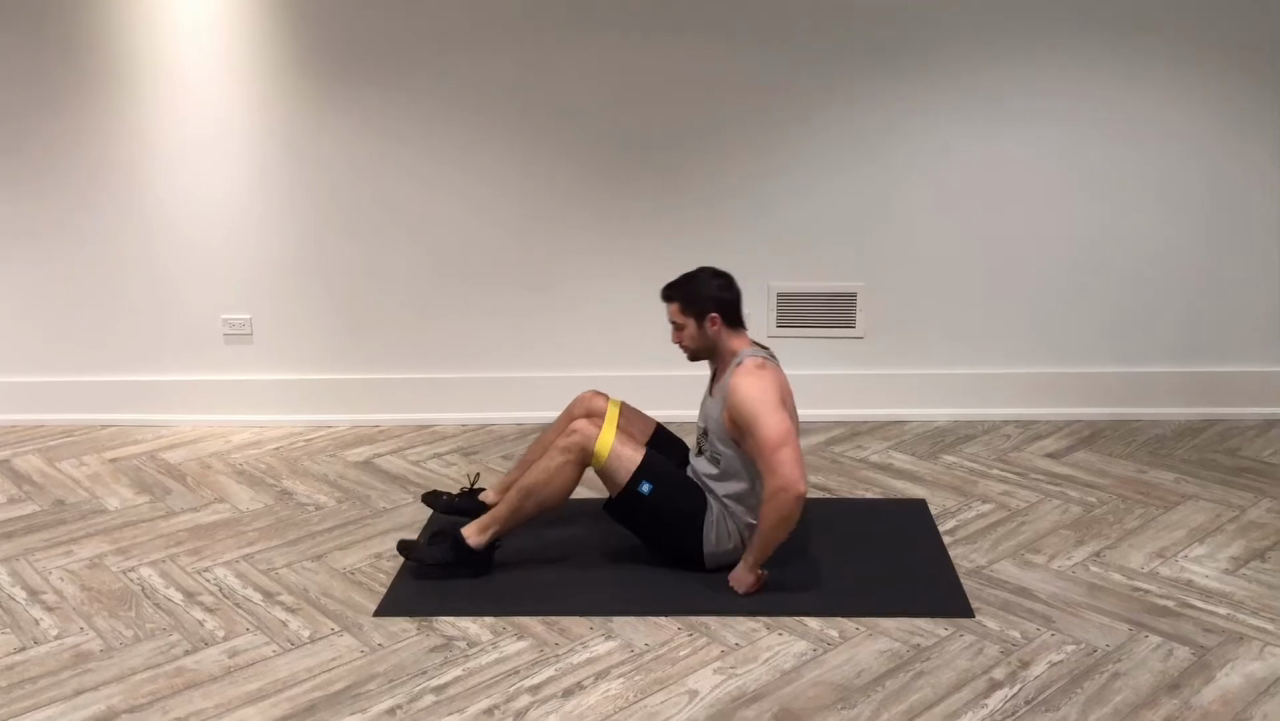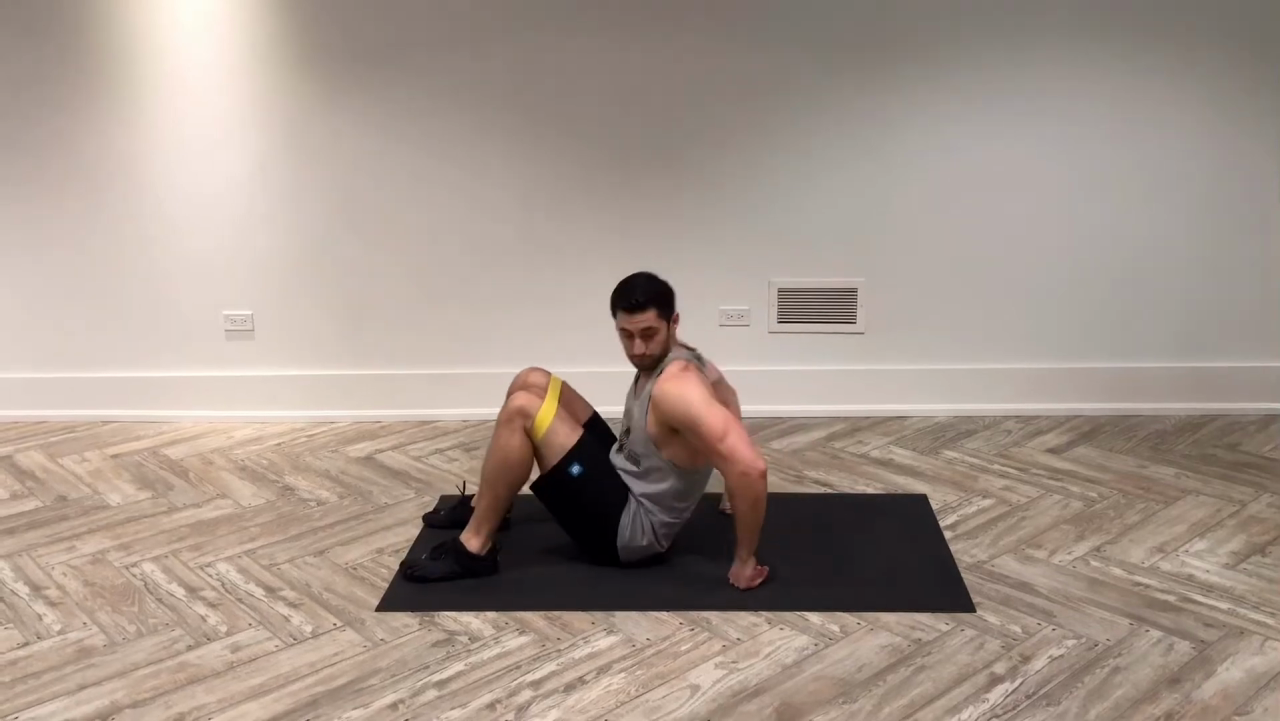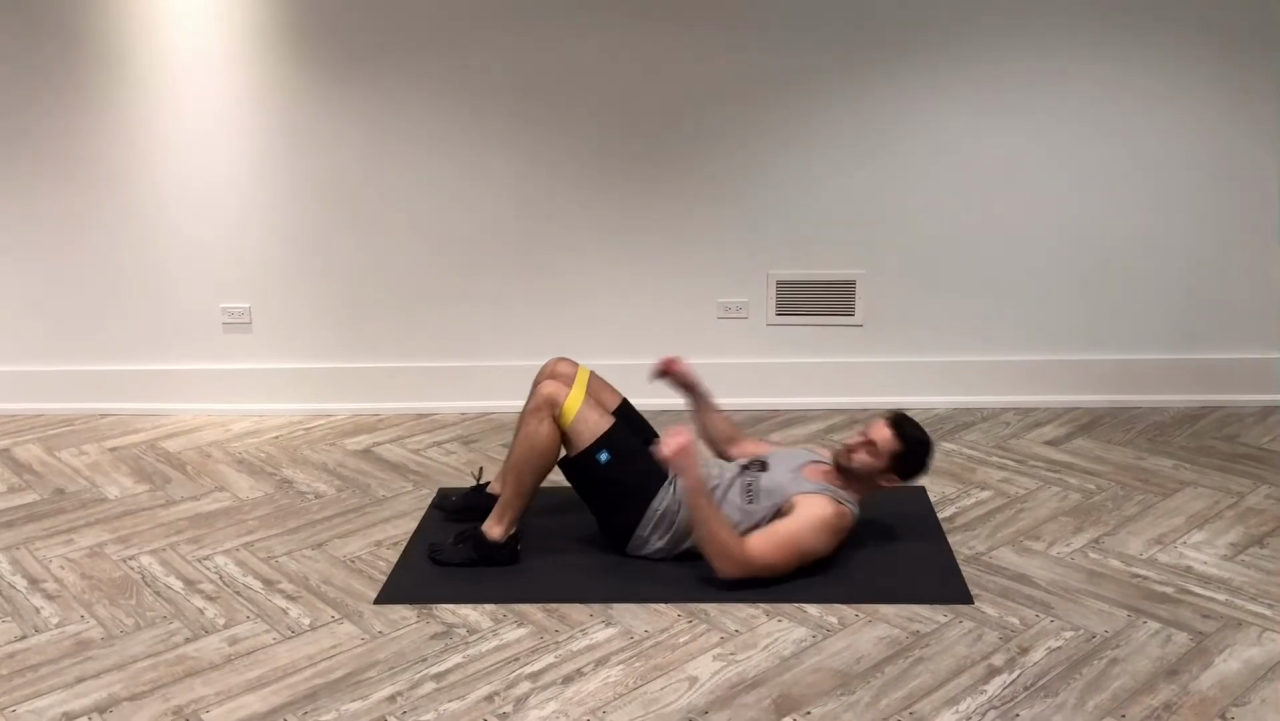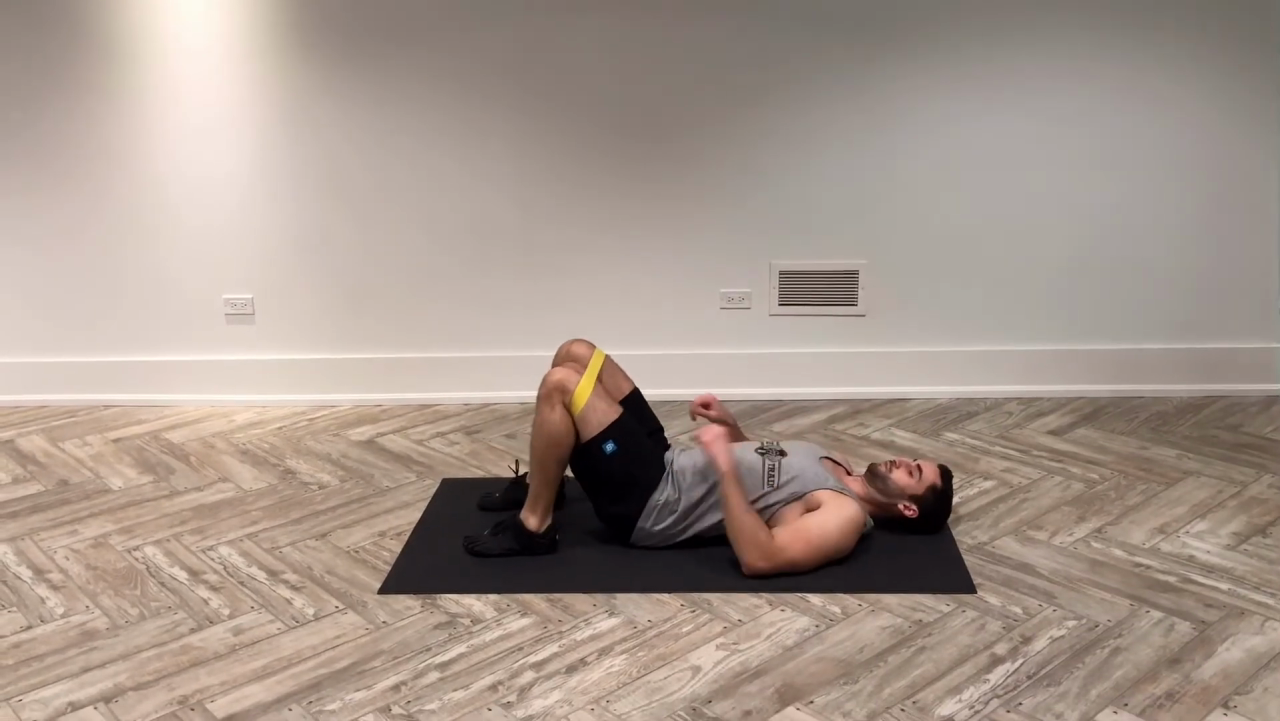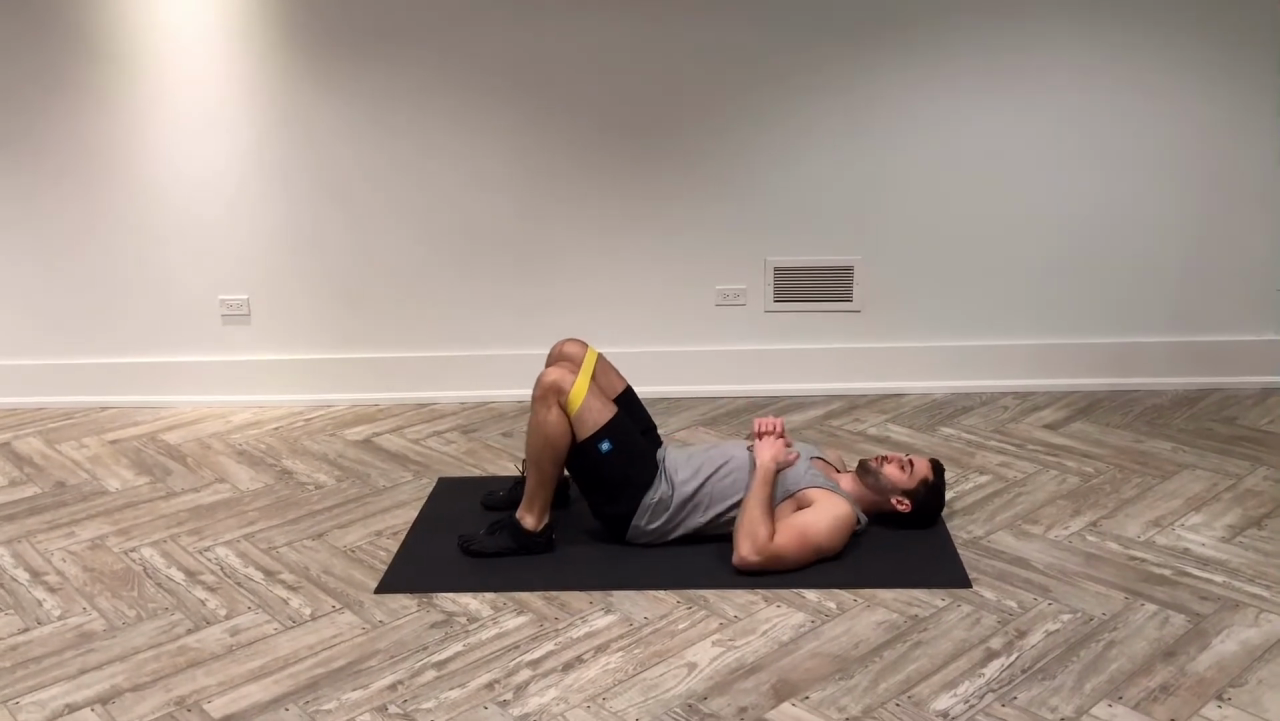
dt=0.7s
person 1, frame 1
left shoulder: (749, 383)
right shoulder: (735, 359)
left elbow: (790, 487)
left wrist: (750, 565)
left hip: (716, 530)
right hip: (701, 484)
left knee: (580, 438)
right knee: (590, 405)
left ankle: (473, 544)
right ankle: (491, 499)
person 1, frame 2
left shoulder: (675, 385)
right shoulder: (676, 361)
left elbow: (751, 468)
right elbow: (729, 412)
left wrist: (745, 561)
left hip: (629, 528)
right hip: (624, 479)
left knee: (522, 408)
right knee: (532, 381)
left ankle: (474, 549)
right ankle: (484, 506)
person 1, frame 3
left shoulder: (826, 516)
right shoulder: (825, 463)
left elbow: (730, 564)
left wrist: (691, 474)
right wrist: (692, 388)
left hip: (650, 517)
right hip: (663, 481)
left knee: (551, 397)
right knee: (560, 370)
left ankle: (497, 536)
right ankle: (499, 493)
person 1, frame 4
left shoulder: (845, 516)
right shoulder: (836, 468)
left elbow: (758, 558)
left wrist: (726, 466)
right wrist: (728, 424)
left hip: (649, 505)
right hip: (666, 464)
left knee: (561, 384)
right knee: (577, 352)
left ankle: (534, 526)
right ankle: (539, 484)
person 1, frame 5
left shoulder: (837, 516)
right shoulder: (830, 464)
left elbow: (749, 553)
left wrist: (766, 467)
right wrist: (769, 436)
left hip: (642, 503)
right hip: (658, 461)
left knee: (556, 384)
right knee: (570, 353)
left ankle: (529, 526)
right ankle: (545, 482)
